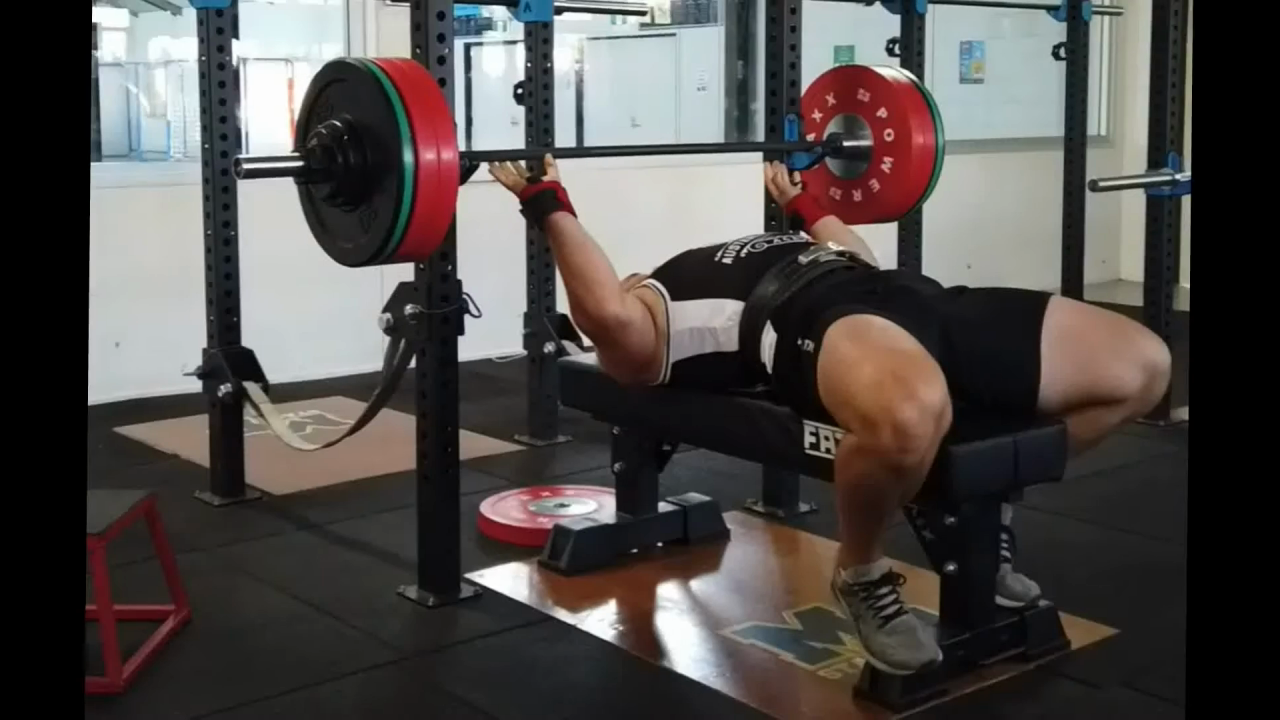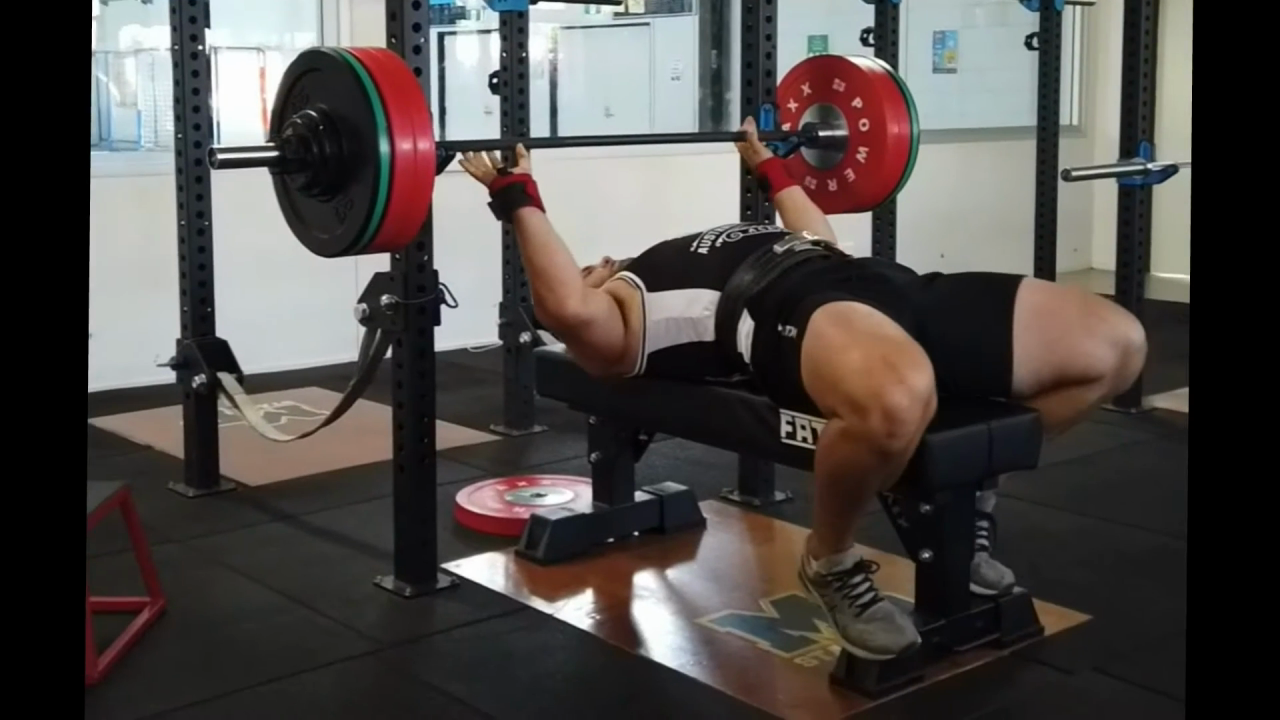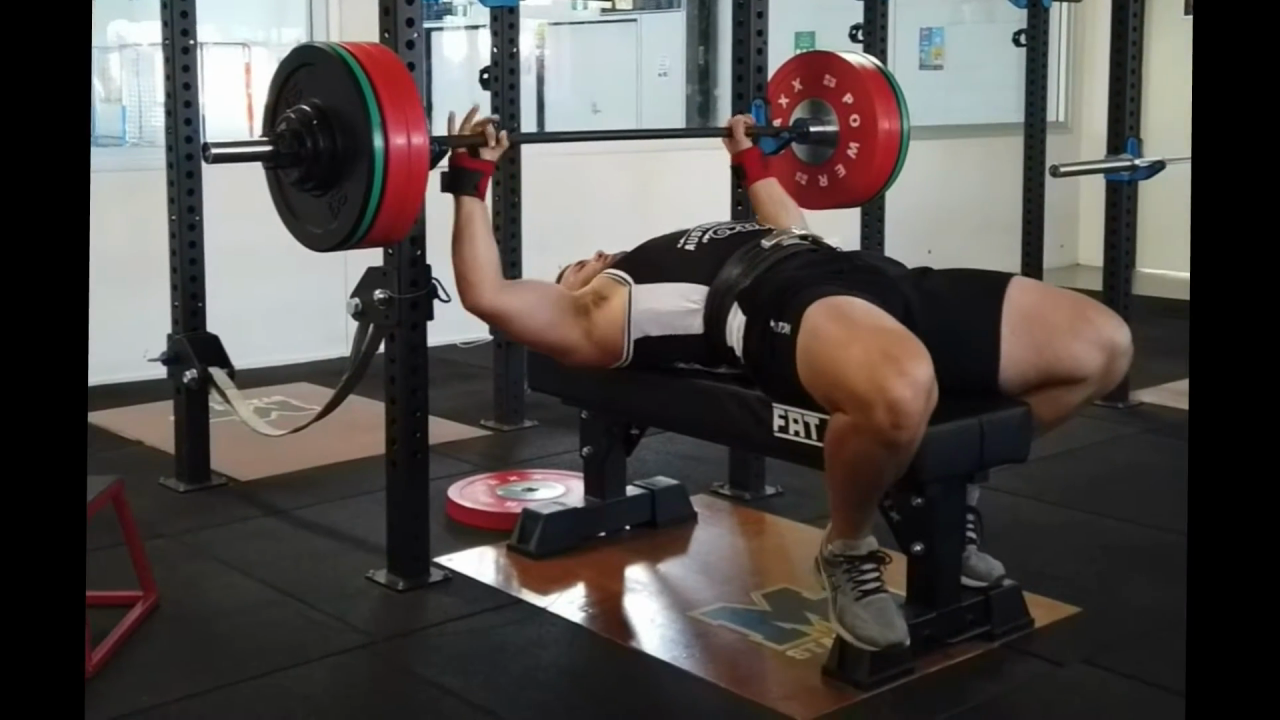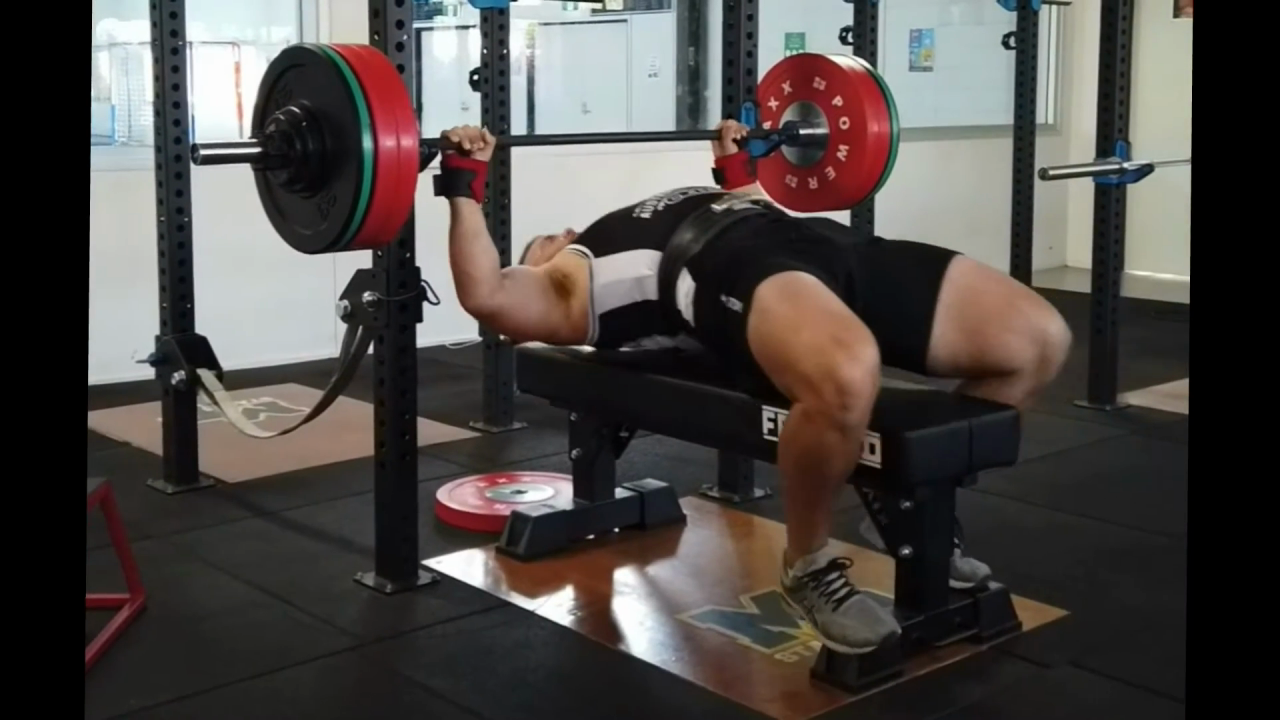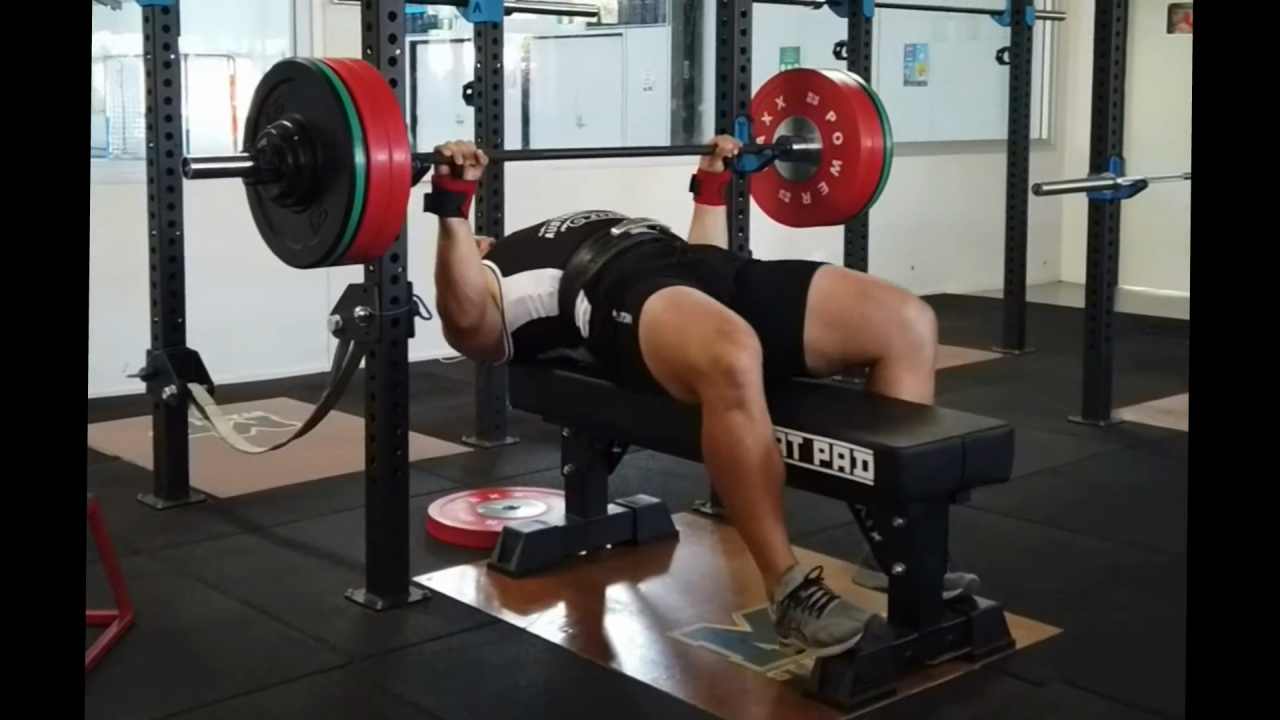
dt=0.7s
person 1, frame 1
left shoulder: (721, 279)
right shoulder: (637, 339)
left elbow: (857, 265)
right elbow: (605, 309)
left wrist: (797, 200)
right wrist: (546, 204)
left knee: (1141, 365)
right knee: (910, 414)
right ankle: (861, 574)
person 1, frame 2
left shoulder: (685, 274)
right shoulder: (612, 325)
left elbow: (817, 242)
right elbow: (566, 308)
left wrist: (768, 165)
right wrist: (515, 196)
left knee: (1116, 344)
right knee: (896, 401)
left ankle: (966, 494)
right ankle: (830, 562)
person 1, frame 3
left shoulder: (659, 272)
right shoulder: (590, 322)
left elbow: (790, 236)
right elbow: (488, 295)
left wrist: (750, 160)
right wrist: (470, 179)
left knee: (1102, 345)
right knee: (899, 392)
right ankle: (848, 550)
person 1, frame 4
left shoulder: (635, 245)
right shoulder: (561, 294)
right elbow: (486, 295)
left wrist: (732, 167)
right wrist: (464, 186)
left knee: (1036, 335)
right knee: (844, 374)
right ankle: (809, 568)
person 1, frame 5
left shoulder: (575, 244)
right shoulder: (487, 290)
left elbow: (701, 260)
right elbow: (465, 318)
left wrist: (711, 184)
right wrist: (451, 208)
left knee: (906, 321)
right knee: (732, 361)
right ankle: (791, 591)
